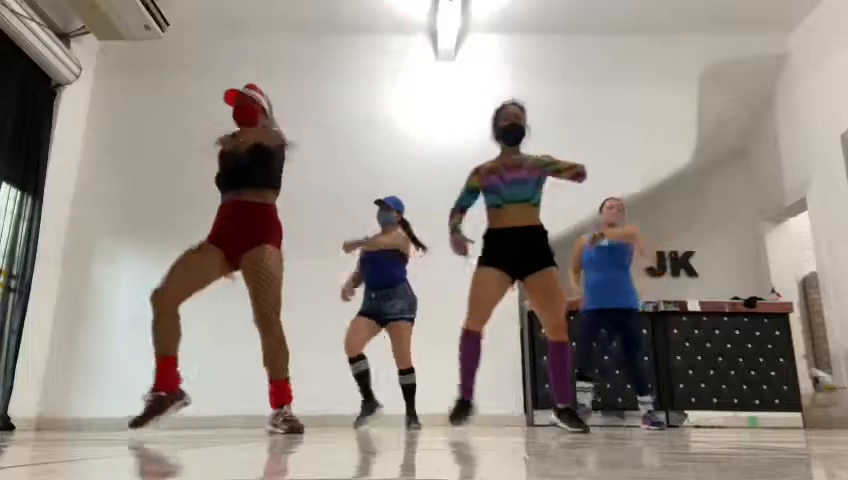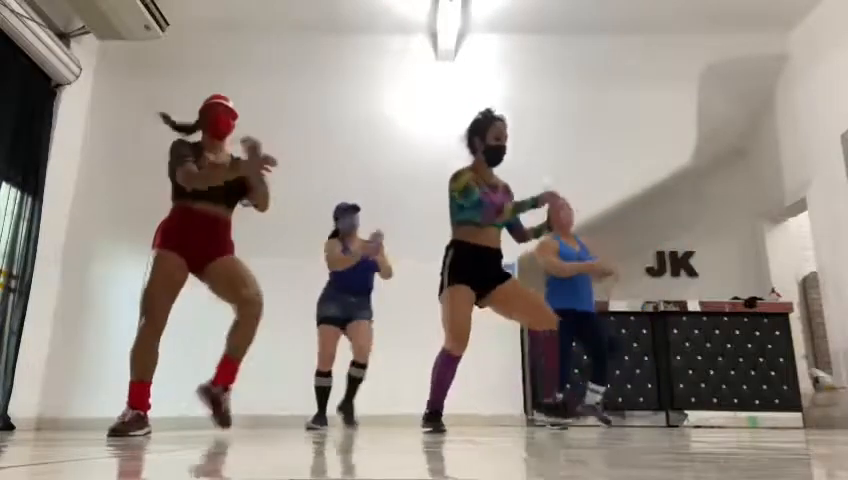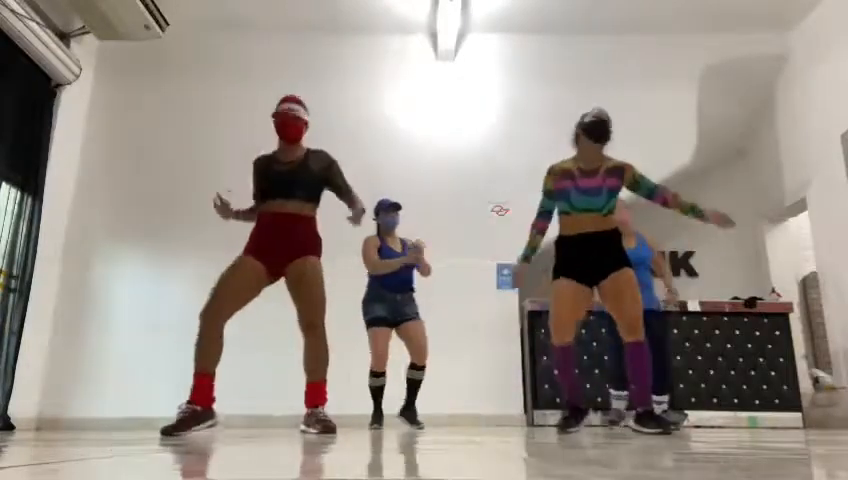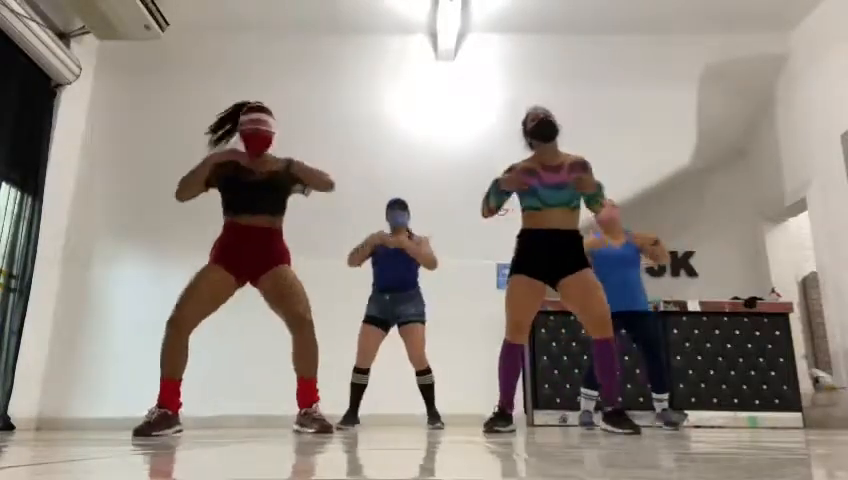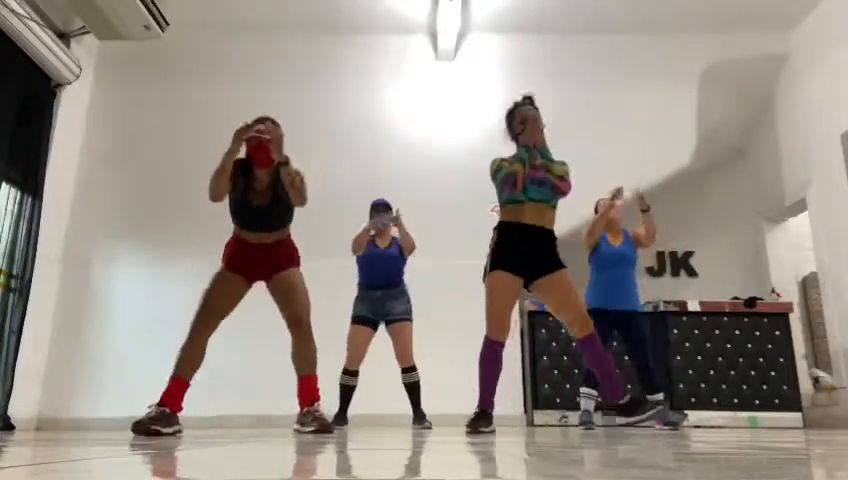
dt=0.7s
person 1, frame 1
left shoulder: (270, 144)
right shoulder: (226, 154)
left elbow: (274, 134)
left wrist: (238, 136)
left hip: (261, 232)
right hip: (222, 233)
left knee: (268, 319)
right knee: (163, 295)
left ankle: (281, 408)
right ankle: (167, 389)
person 1, frame 2
left shoulder: (241, 165)
right shoulder: (184, 150)
left elbow: (263, 204)
right elbow: (191, 182)
left wrist: (253, 168)
right wrist: (243, 168)
left hip: (218, 246)
right hip: (177, 237)
left knee: (252, 302)
right knee: (152, 319)
left ankle: (219, 387)
right ankle: (136, 411)
person 1, frame 3
left shoulder: (321, 160)
right shoulder: (262, 164)
left elbow: (351, 197)
left wrist: (358, 210)
right wrist: (233, 213)
left hip: (303, 243)
right hip: (262, 243)
left knee: (313, 324)
right knee: (211, 313)
left ankle: (315, 409)
right ankle: (200, 405)
person 1, frame 4
left shoulder: (284, 171)
right shoulder: (226, 167)
left elbow: (327, 184)
right elbow: (182, 193)
left wrist: (287, 163)
right wrist: (214, 158)
left hip: (272, 255)
right hip: (229, 253)
left knee: (302, 320)
right knee: (178, 322)
left ankle: (308, 408)
right ankle: (167, 410)
person 1, frame 5
left shoulder: (287, 175)
right shoulder: (236, 172)
left elbow: (300, 200)
right elbow: (215, 194)
left wrist: (282, 158)
right wrist: (230, 151)
left hip: (281, 257)
right hip: (240, 257)
left knee: (300, 322)
right knee: (201, 325)
left ankle: (309, 408)
right ankle: (167, 409)
person 2, frame 1
left shoulder: (539, 164)
right shoulder: (482, 171)
left elbow: (579, 173)
right elbow: (459, 209)
left wrist: (558, 167)
right wrist: (456, 233)
left hip: (534, 245)
right hip: (497, 246)
left knee: (557, 323)
right knee: (474, 319)
left ankle: (564, 407)
right ankle: (465, 398)
person 2, frame 2
left shoulder: (503, 187)
right shoulder: (462, 178)
left elbow: (519, 234)
right elbow: (495, 214)
left wrist: (549, 226)
right wrist: (539, 199)
left hip: (491, 268)
right hip: (462, 263)
left knee: (547, 320)
right knee: (457, 343)
right ankle: (433, 412)
person 2, frame 3
left shoulder: (619, 170)
right shoulder: (557, 171)
left elbow: (658, 193)
right elbow: (543, 216)
left wrist: (702, 212)
right wrist: (526, 257)
left hip: (608, 250)
right hip: (571, 254)
left knee: (632, 328)
right knee: (560, 332)
left ankle: (643, 411)
right ankle: (574, 405)
person 2, frame 4
left shoulder: (578, 165)
right shoulder: (519, 171)
left elbow: (601, 209)
right elbow: (486, 211)
left wrist: (593, 190)
right wrist: (499, 185)
left hip: (570, 250)
right hip: (531, 250)
left knee: (601, 323)
right knee: (516, 330)
left ankle: (612, 410)
right ankle: (504, 410)
person 2, frame 5
left shoulder: (557, 166)
right shoulder: (502, 164)
left elbow: (563, 187)
right elbow: (512, 184)
left wrist: (542, 146)
right wrist: (527, 146)
left hip: (544, 249)
right hip: (508, 246)
left knee: (582, 323)
right knee: (496, 330)
left ankle: (620, 400)
right ankle: (484, 411)
person 3, frame 1
left shoulder: (628, 234)
right shoulder: (584, 241)
left elbow: (631, 235)
right elbow: (573, 270)
left wrist: (602, 235)
right wrist: (574, 288)
left hip: (625, 308)
right hip: (593, 308)
left knee: (633, 360)
right knee: (582, 352)
left ankle: (647, 411)
right ankle: (583, 405)
person 3, frame 2
left shoulder: (582, 243)
right shoulder: (548, 243)
left elbow: (593, 272)
right elbow: (553, 268)
left wrist: (603, 271)
right wrist: (587, 267)
left hip: (586, 311)
right hip: (559, 311)
left knee: (604, 351)
right knee: (562, 361)
left ankle: (592, 403)
right ankle: (552, 410)
person 3, frame 3
left shoulder: (644, 240)
left elbow: (659, 264)
left wrist: (670, 288)
left hip: (649, 309)
left knee: (660, 358)
right knee: (619, 357)
left ankle: (661, 409)
right ankle: (618, 408)
person 3, frame 4
left shoulder: (635, 238)
right shoulder: (593, 240)
left elbow: (663, 259)
left wrist: (656, 243)
right wrist: (588, 247)
left hip: (638, 309)
left knee: (656, 357)
left ankle: (662, 409)
right ankle: (586, 410)
person 3, frame 5
left shoulder: (631, 237)
right shoulder: (595, 238)
left elbow: (650, 238)
right elbow: (594, 230)
left wrist: (645, 209)
right wrist: (607, 206)
left hip: (629, 309)
right hip: (599, 308)
left knee: (643, 360)
left ankle: (660, 410)
right ankle: (586, 411)
person 4, frame 1
left shoulder: (400, 237)
right shoulder: (368, 241)
left elbow: (378, 244)
right elbow: (359, 274)
left wrist: (354, 244)
right wrist: (348, 285)
left hip: (398, 299)
right hip: (371, 302)
left knee: (402, 357)
right knee: (351, 346)
left ankle: (411, 412)
right ankle: (369, 401)
person 4, frame 2
left shoulder: (372, 244)
right shoulder: (334, 244)
left elbow: (386, 273)
right elbow: (337, 264)
left wrist: (378, 253)
right wrist: (365, 251)
left hip: (361, 306)
right hip: (333, 303)
left knee: (363, 350)
right knee: (326, 357)
left ankle: (347, 403)
right ankle: (320, 414)
person 4, frame 3
left shoulder: (408, 244)
right shoulder: (372, 242)
left elbow: (425, 271)
right elbow: (373, 268)
left wrist: (420, 259)
right wrist: (406, 259)
left hip: (405, 302)
right hip: (378, 302)
left knee: (420, 353)
right knee: (379, 358)
left ankle: (409, 407)
right ankle: (377, 411)
person 4, frame 4
left shoulder: (418, 241)
right shoulder: (376, 241)
left elbow: (432, 264)
right elbow: (353, 261)
left wrist: (406, 245)
right wrist: (367, 244)
left hip: (409, 302)
right hip: (379, 302)
left knee: (418, 358)
right knee: (362, 358)
left ankle: (432, 412)
right ankle: (352, 412)
person 4, frame 5
left shoulder: (399, 242)
right shoulder: (364, 241)
left elbow: (410, 248)
right elbow: (355, 249)
left wrist: (401, 227)
right wrist: (367, 229)
left hip: (396, 299)
right hip: (366, 300)
left knee: (405, 357)
right knee: (353, 359)
left ankle: (418, 413)
right ankle: (341, 413)
